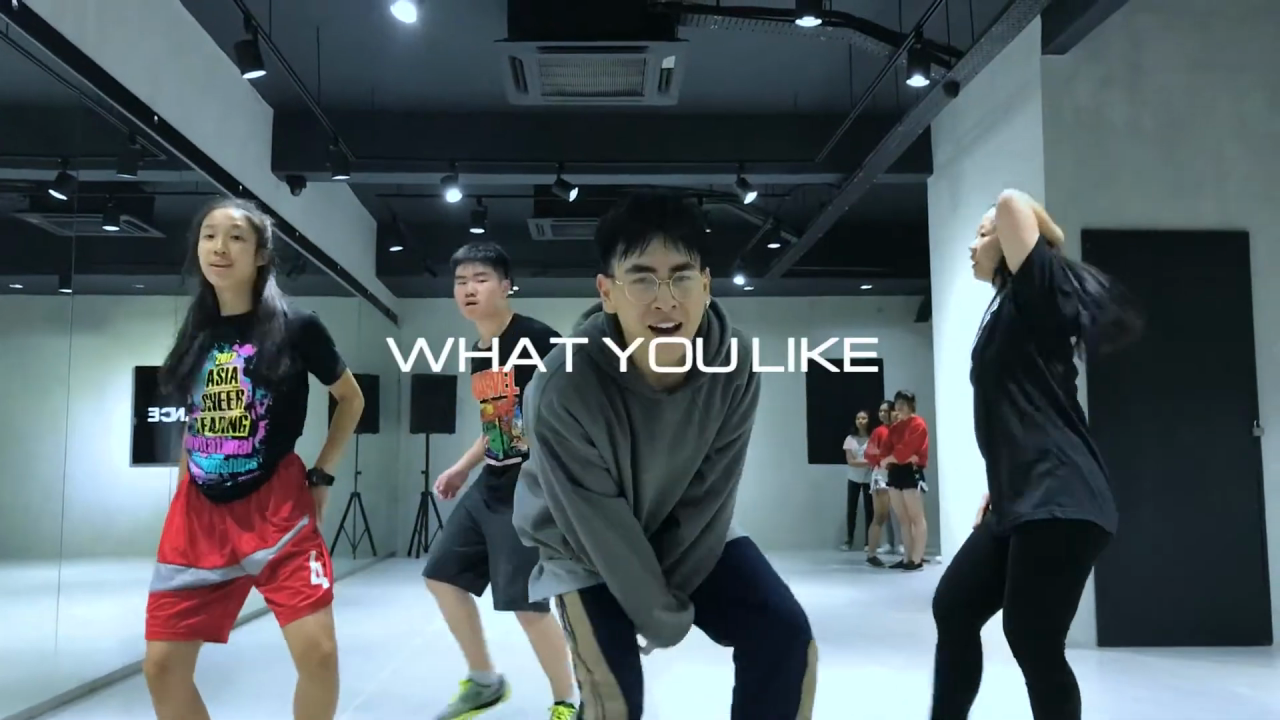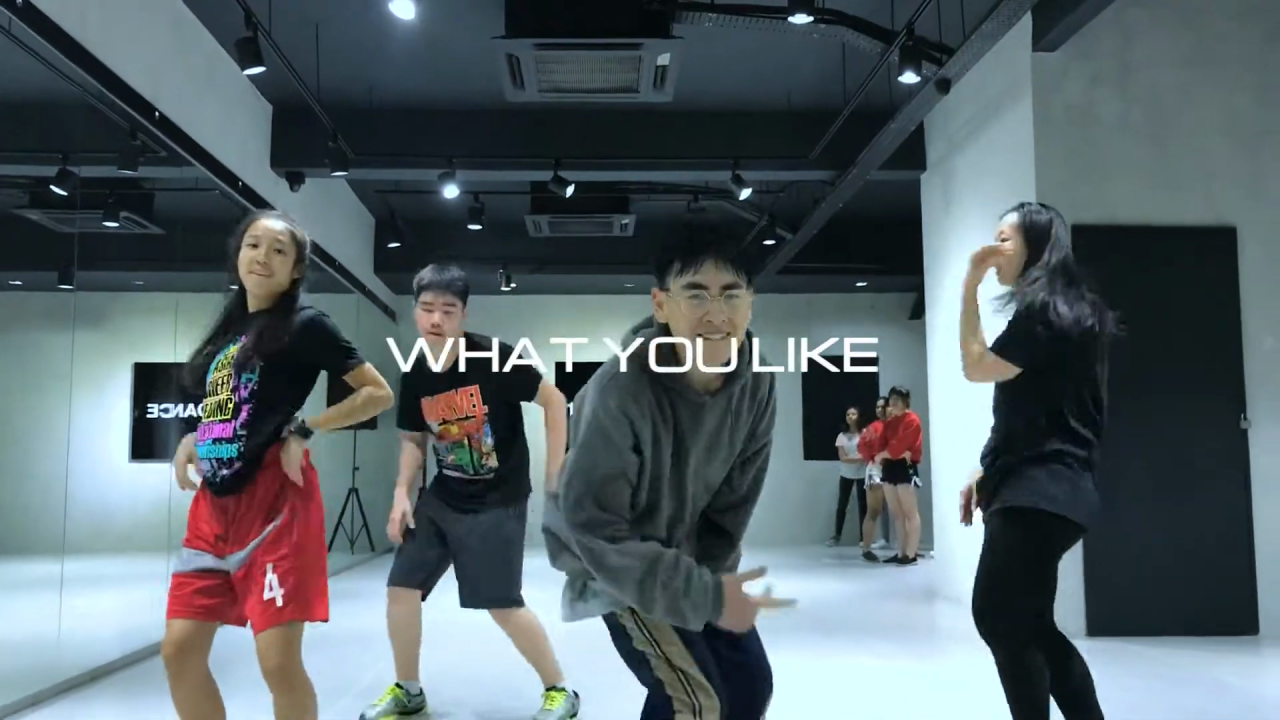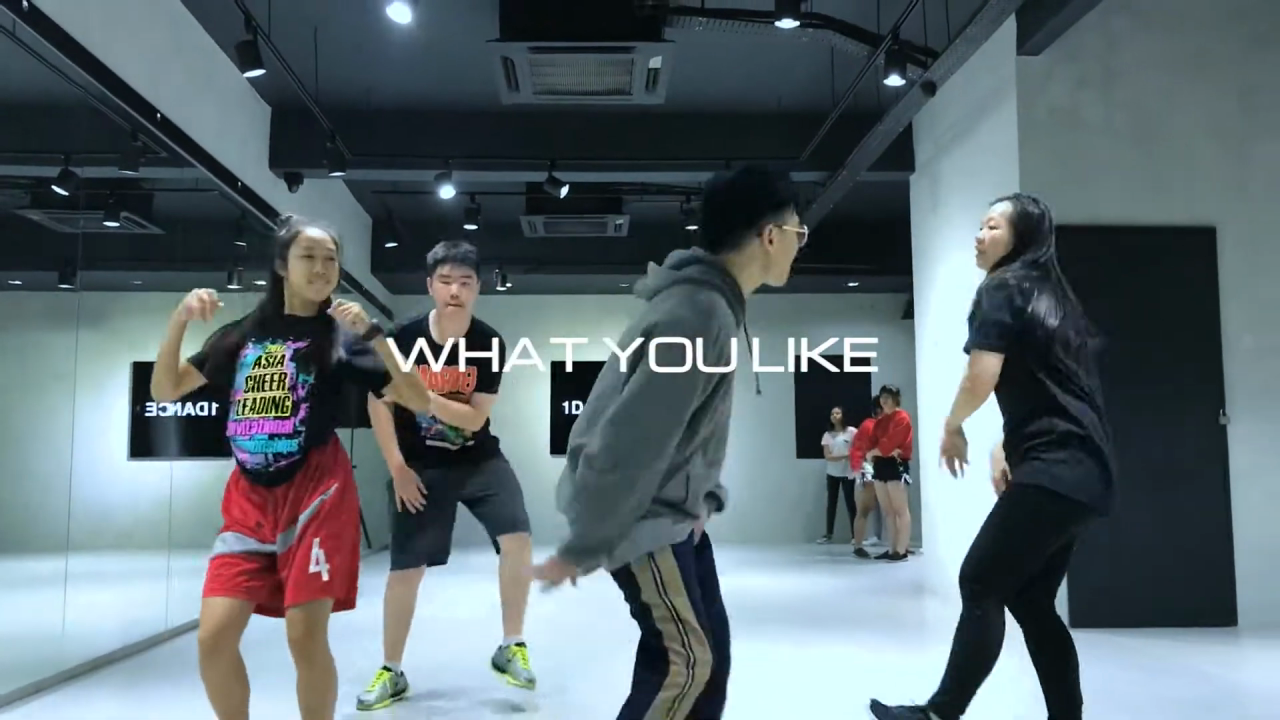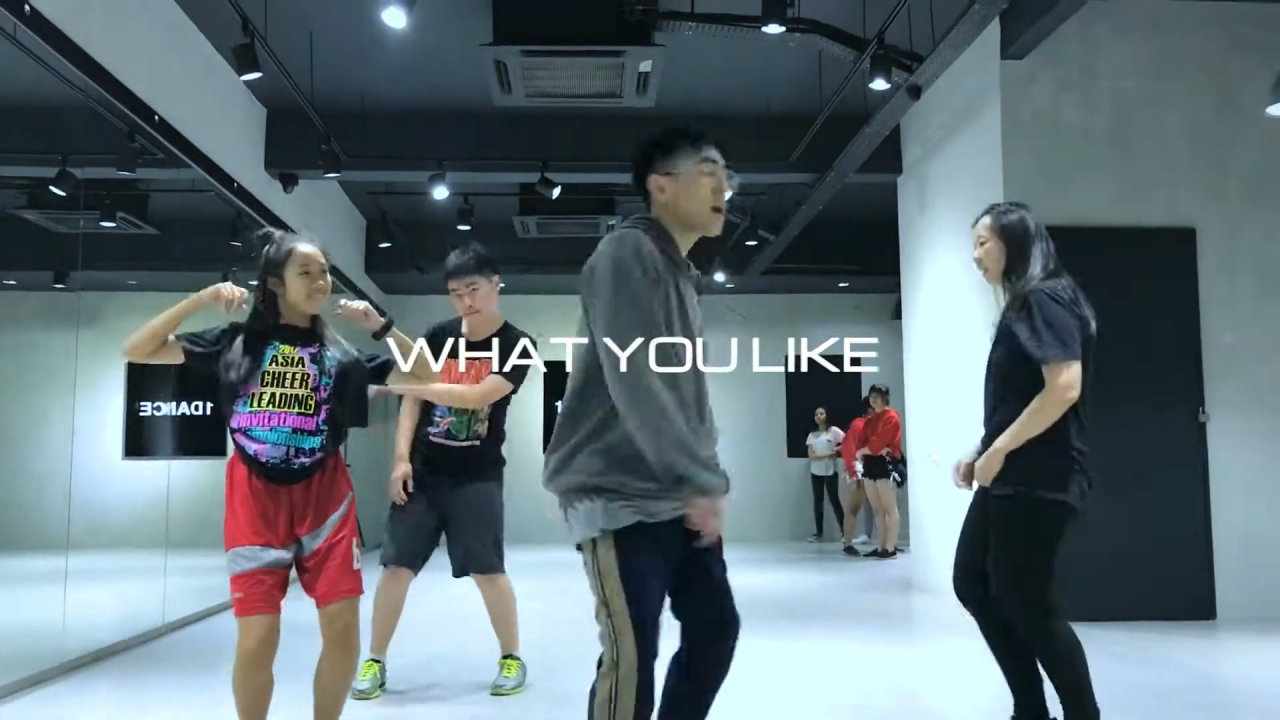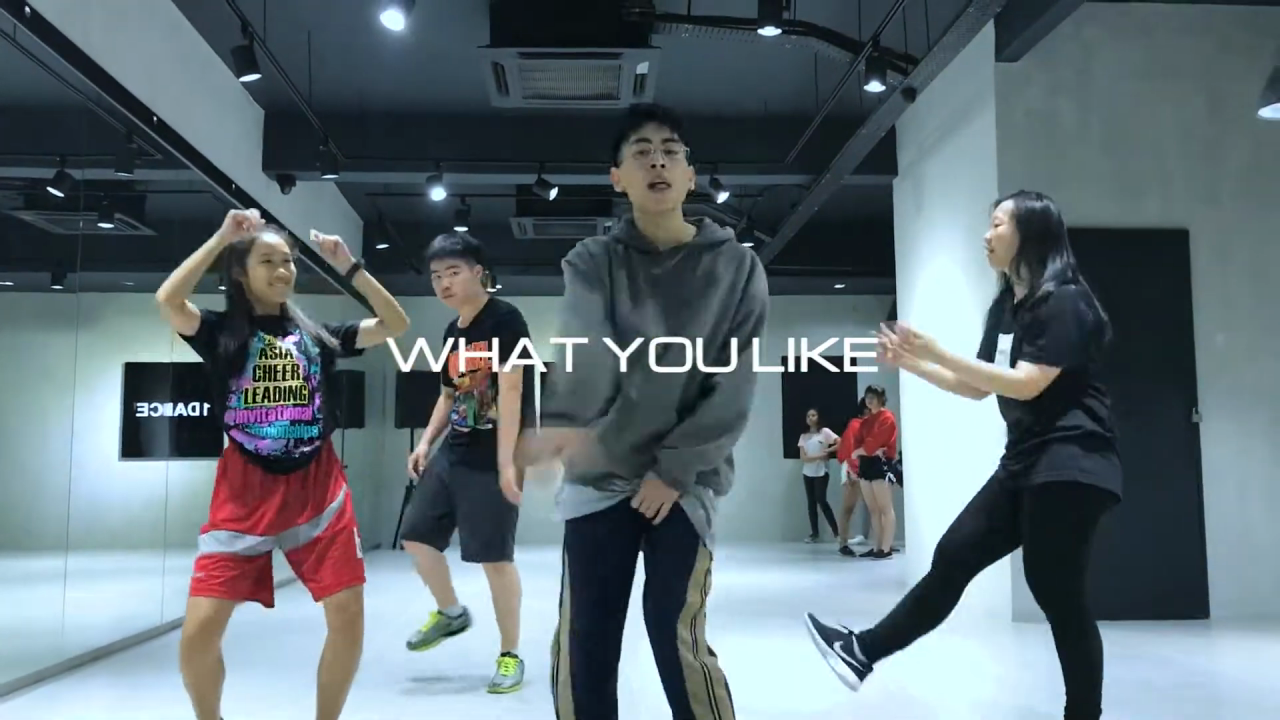
dt=0.3s
person 1, frame 1
left shoulder: (734, 369)
right shoulder: (564, 388)
left elbow: (706, 502)
right elbow: (600, 525)
left wrist: (670, 599)
right wrist: (664, 619)
left hip: (689, 538)
right hip: (585, 552)
left knee: (785, 638)
person 1, frame 2
left shoulder: (754, 387)
right shoulder: (619, 393)
left elbow: (732, 509)
right elbow: (592, 532)
left wrist: (709, 592)
right wrist: (704, 591)
left hip: (684, 553)
right hip: (615, 565)
left knee: (748, 679)
person 1, frame 3
left shoulder: (717, 305)
right shoulder: (698, 312)
right elbow: (632, 438)
left wrist: (704, 497)
right wrist: (586, 544)
left hip: (673, 507)
right hip: (633, 512)
left knee: (708, 642)
right knee: (686, 655)
person 1, frame 4
left shoulder: (679, 276)
right shoulder: (626, 258)
right elbow: (637, 384)
left wrist: (704, 481)
right wrist: (705, 479)
left hip: (674, 497)
right hip: (612, 492)
left knee: (716, 629)
right knee: (632, 651)
person 1, frame 5
left shoulder: (736, 265)
right shoulder: (595, 260)
left elbow: (736, 383)
right elbow: (589, 345)
left wrist: (675, 471)
right wrist: (570, 422)
left hip: (680, 488)
right hip: (599, 484)
left knee: (680, 641)
right knee: (582, 649)
person 2, frame 1
left shoulder: (1039, 287)
right shoulder: (1017, 309)
left elbow: (1013, 203)
left wrist: (1048, 235)
right wrist: (997, 487)
left hip: (1057, 499)
right hip: (1021, 498)
left knee: (1030, 639)
right knee: (953, 609)
person 2, frame 2
left shoulder: (1045, 304)
right shoulder: (1044, 310)
left elbow: (976, 368)
left wrist: (971, 284)
right wrist: (984, 472)
left hip: (1044, 490)
right hip: (1036, 488)
left knee: (999, 618)
right knee: (1025, 624)
person 2, frame 3
left shoulder: (1001, 291)
right shoulder: (1043, 297)
left elbow: (982, 375)
left wrist: (952, 426)
right wrist: (1005, 446)
left hip: (1055, 470)
right hip: (1076, 471)
left knee: (980, 586)
right knee: (1031, 603)
person 2, frame 4
left shoulder: (1047, 300)
right shoulder: (1021, 306)
left elbow: (1066, 389)
left wrist: (996, 450)
right wrist: (981, 455)
left hip: (1040, 475)
right hip: (1011, 475)
left knee: (1024, 601)
right knee: (971, 582)
person 2, frame 5
left shoulder: (1063, 299)
right shoulder: (1005, 306)
left elbow: (1027, 384)
right elbow: (979, 387)
left wrist: (937, 352)
right wrist: (910, 362)
left hip: (1072, 464)
right hip: (1023, 462)
left knee: (1056, 593)
right knee: (952, 557)
right ankle: (864, 653)
person 3, frame 1
left shoulder: (297, 328)
right shoulder: (192, 337)
left elbow: (352, 401)
left wrist: (321, 475)
right wrist: (167, 531)
left hip: (276, 505)
right hip: (199, 509)
left knee: (319, 655)
right knee: (163, 666)
person 3, frame 2
left shoulder: (306, 326)
right shoulder: (227, 333)
left elbow: (379, 392)
left wrist: (303, 432)
right wrist: (192, 442)
left hip: (275, 495)
right hip: (217, 499)
left knee: (279, 660)
right knee: (179, 650)
person 3, frame 3
left shoulder: (340, 339)
right shoulder: (243, 333)
left elbow: (418, 398)
right elbow: (163, 390)
left wrist: (372, 333)
right wrist: (179, 318)
left hip: (318, 488)
right hip: (249, 494)
left knee: (306, 635)
right knee: (214, 635)
person 3, frame 4
left shoulder: (339, 352)
right shoulder: (237, 341)
left elbow: (424, 376)
right elbow: (136, 350)
left wrist: (379, 324)
right wrist: (201, 300)
left hip: (324, 493)
right hip: (253, 496)
left knee: (343, 633)
right knee: (256, 643)
person 3, frame 5
left shoulder: (316, 333)
right shoulder: (220, 330)
left elbow: (396, 326)
right elbow: (168, 302)
left wrist: (350, 266)
right wrist: (222, 239)
left hip: (316, 483)
right hip: (244, 486)
left knee: (348, 619)
right knee: (199, 630)
person 4, frame 1
left shoulder: (535, 338)
right shoulder: (479, 354)
right wrist: (462, 466)
right hip: (488, 491)
left knee: (528, 606)
right knee: (441, 576)
right ankle: (483, 679)
person 4, frame 2
left shoulder: (495, 355)
right shoulder: (414, 375)
left elbow: (553, 401)
right elbow: (412, 439)
left wrist: (555, 466)
right wrist: (401, 493)
left hip: (496, 501)
right hip: (442, 499)
left knee: (502, 605)
right knee: (401, 588)
person 4, frame 3
left shoulder: (490, 344)
right shoulder: (404, 338)
left elbow: (475, 419)
right elbow: (379, 405)
left wrist: (423, 395)
right wrist: (398, 468)
left hip: (480, 462)
right hip: (421, 468)
left knee: (517, 537)
right knee: (405, 570)
left ankle: (512, 645)
right ankle: (391, 671)
person 4, frame 4
left shoulder: (517, 346)
right shoulder: (438, 336)
left elbow: (478, 396)
right elbow: (412, 400)
left wrist: (413, 384)
right wrist: (403, 458)
left hip: (477, 475)
right hip: (423, 470)
left knee: (487, 571)
right knee: (396, 567)
left ankle: (511, 658)
right ankle: (375, 663)
person 4, frame 5
left shoulder: (505, 319)
right shoulder: (452, 333)
left elbow: (510, 389)
left wrist: (505, 461)
right wrist: (426, 442)
left hip: (494, 459)
right hip: (454, 453)
left knee: (494, 557)
right knee: (416, 537)
left ankle: (511, 655)
right ankle: (451, 612)
